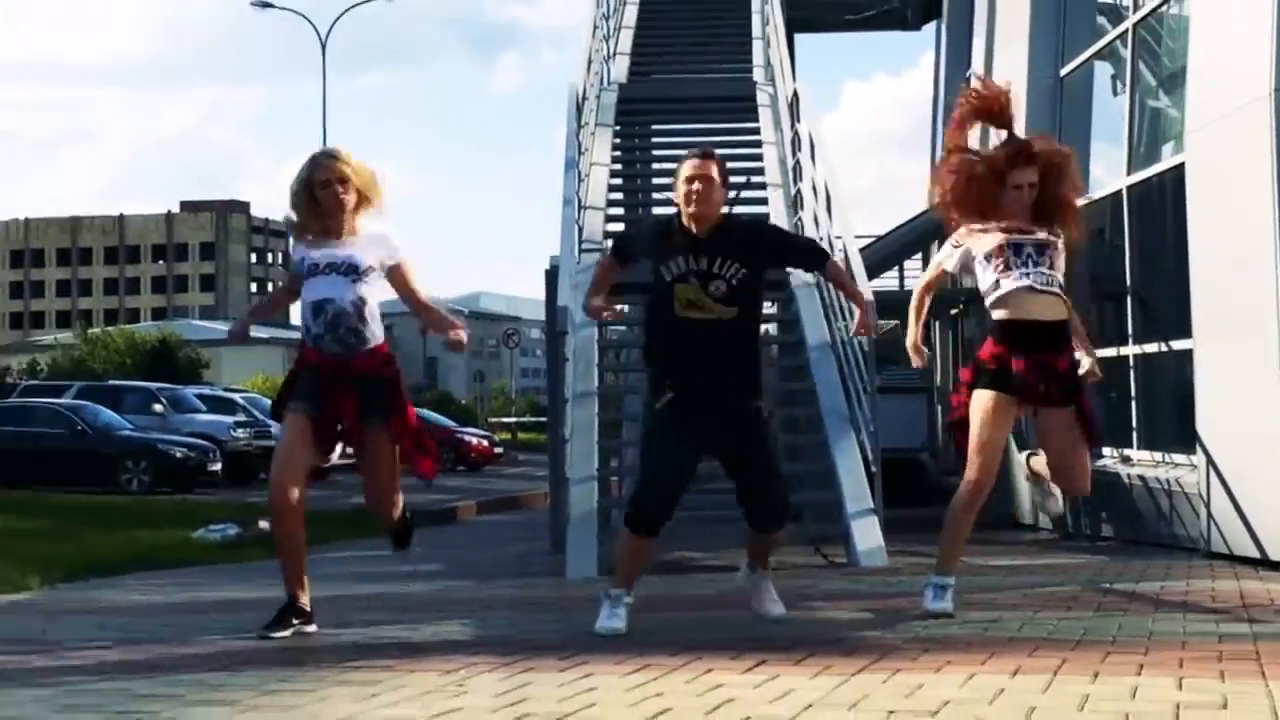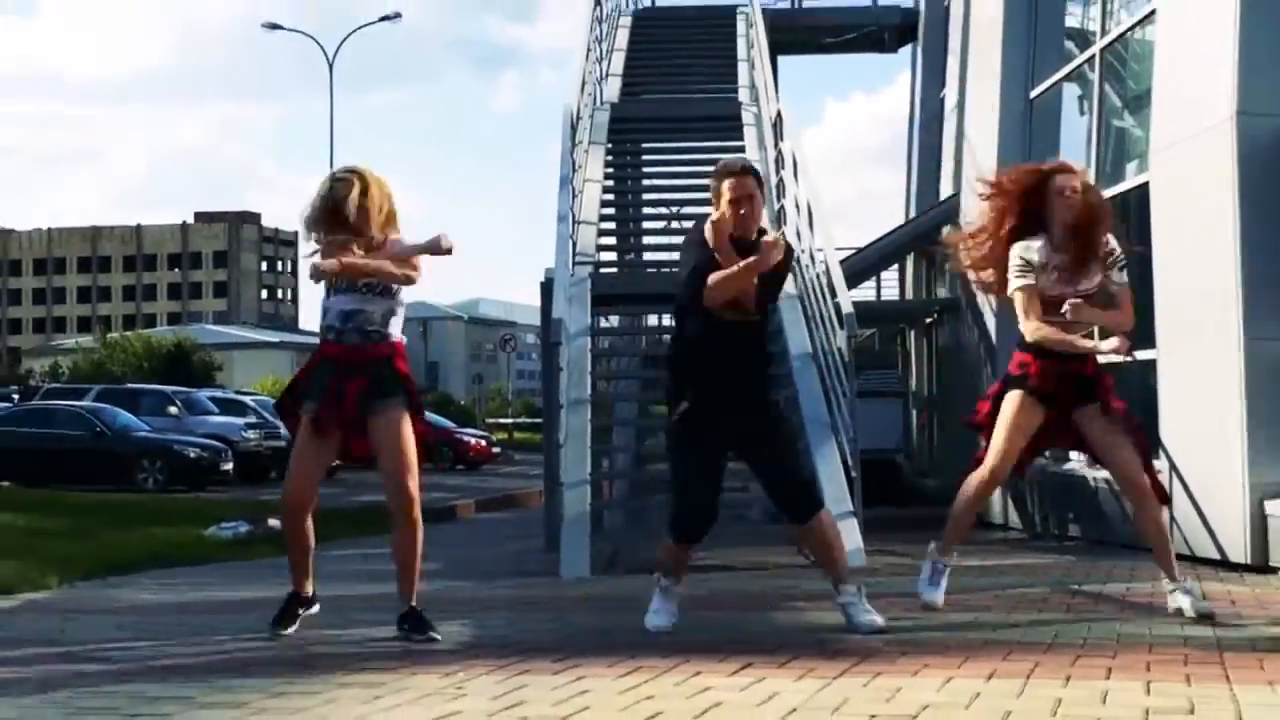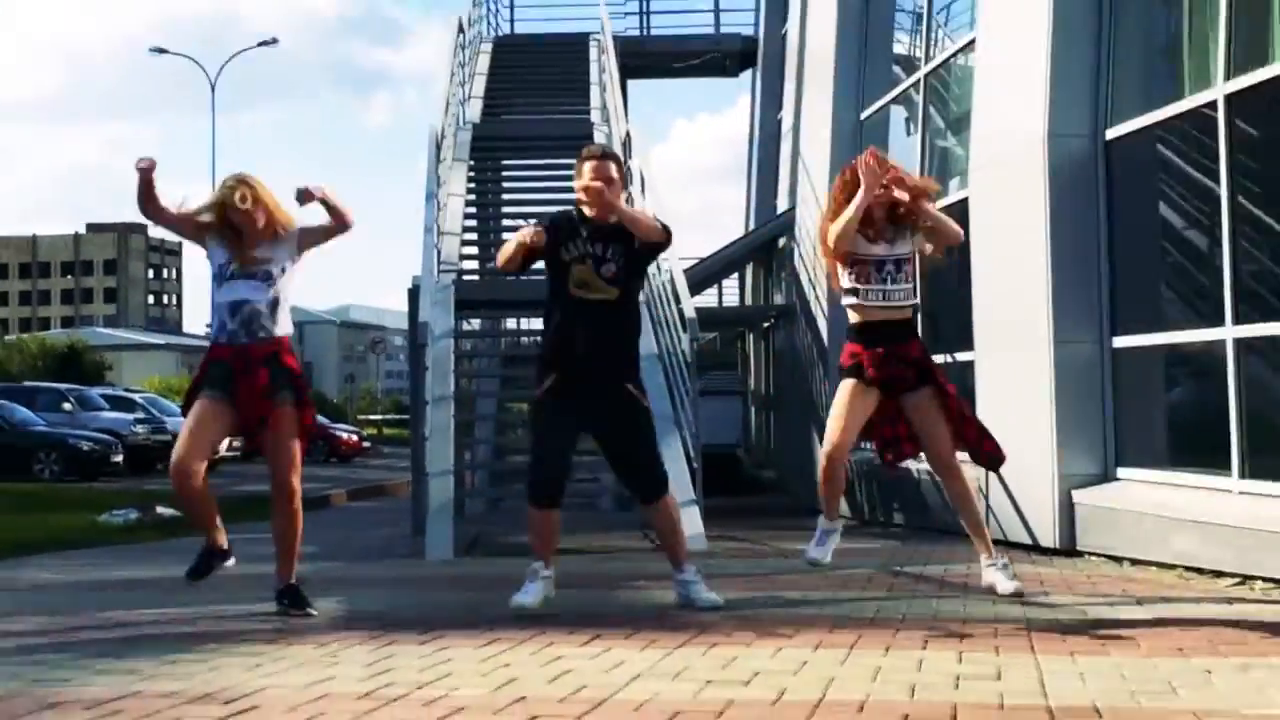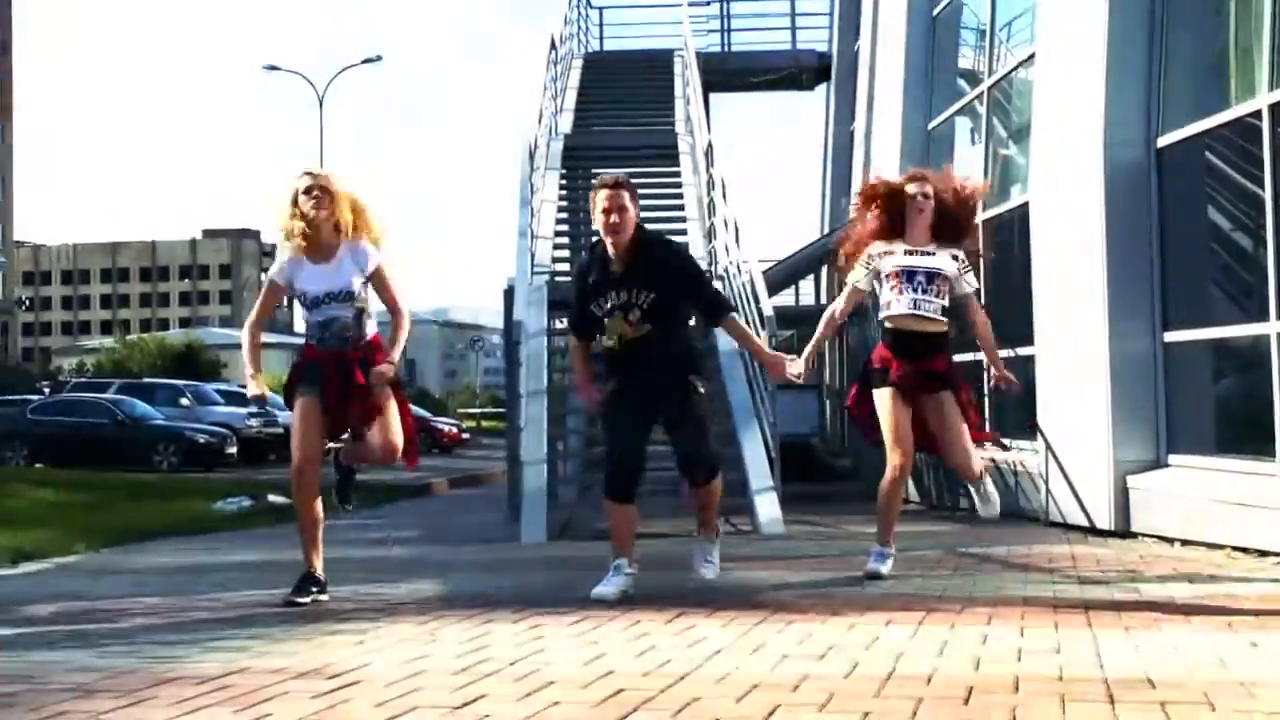
dt=0.3s
person 1, frame 1
left shoulder: (752, 234)
right shoulder: (658, 236)
left elbow: (815, 256)
right elbow: (619, 252)
left wrist: (861, 304)
right wrist: (597, 295)
left hip: (739, 398)
right hip: (676, 399)
left knee: (771, 503)
right knee: (650, 500)
left ankle: (757, 573)
right ankle: (617, 597)
person 1, frame 2
left shoulder: (773, 248)
right shoulder: (700, 242)
left elbow: (764, 278)
right elbow: (706, 296)
left wrist: (731, 258)
right wrist: (755, 262)
left hip: (754, 398)
right hip: (696, 401)
left knee: (801, 495)
right knee: (693, 512)
left ankle: (848, 596)
right ankle: (667, 588)
person 1, frame 3
left shoulder: (634, 236)
right shoulder: (558, 226)
left elbow: (660, 236)
right elbow: (505, 263)
left wrist: (616, 207)
right wrist: (522, 241)
left hip: (617, 380)
right hip: (561, 379)
left knee: (650, 477)
right knee: (545, 478)
left ankle: (685, 576)
right ankle: (540, 573)
person 1, frame 4
left shoulder: (670, 256)
right shoulder: (589, 272)
left elbow: (715, 307)
right elbow: (580, 331)
left wrist: (761, 351)
right wrist: (584, 382)
left hip: (679, 377)
right hip: (628, 386)
left knee: (700, 466)
right knee: (620, 474)
left ankle: (706, 541)
right ankle: (622, 568)
person 2, frame 1
left shoulder: (379, 245)
right shoulder: (303, 243)
left elbow: (418, 306)
right elbow: (287, 292)
left wrist: (451, 327)
right wrist: (247, 318)
left hip: (370, 372)
right hip: (314, 374)
left knee: (381, 498)
right knee: (281, 495)
left ankle: (397, 515)
right ankle: (298, 604)
person 2, frame 2
left shoulder: (398, 247)
right shoulder: (331, 244)
left elbow: (408, 273)
right elbow: (327, 263)
left wrist: (344, 264)
right wrist: (424, 245)
left hip: (383, 370)
right hip: (329, 370)
left knee: (404, 491)
right knee: (296, 497)
left ankle: (409, 608)
right ankle: (301, 593)
person 2, frame 3
left shoulder: (288, 241)
right shoulder: (215, 241)
left elbow: (343, 224)
right elbow: (154, 213)
left wrist: (320, 196)
right wrist: (145, 178)
left hip: (274, 364)
right hip: (225, 366)
left knee: (287, 483)
right knee: (183, 469)
left ankle: (287, 584)
right ankle: (216, 543)
person 2, frame 4
left shoulder: (361, 250)
right shoulder: (289, 261)
left elbow: (399, 312)
right elbow: (255, 322)
left wrist: (393, 357)
right wrist: (253, 374)
left hip: (363, 360)
right hip: (317, 363)
left knee: (389, 446)
right knee: (303, 467)
left ankle: (348, 461)
right ankle: (314, 573)
person 3, frame 1
left shoulder: (1054, 225)
right shoulder: (972, 230)
right elbow: (925, 286)
left wrist: (1086, 350)
right wrist: (914, 330)
left hip: (1056, 359)
right hip: (1003, 357)
left knee: (1077, 482)
right knee: (978, 479)
left ankle: (1042, 470)
right ankle: (941, 581)
person 3, frame 2
left shoulder: (1104, 247)
right shoulder: (1024, 253)
left elbow: (1126, 317)
right elbow: (1033, 326)
left wrist: (1079, 307)
right wrist: (1095, 343)
left hip: (1083, 374)
right hip: (1033, 368)
left knee: (1137, 480)
right knee: (994, 468)
left ankle: (1174, 583)
right ankle: (940, 558)
person 3, frame 3
left shoulder: (910, 231)
right shoulder: (847, 238)
left elbow: (954, 236)
right elbow: (834, 239)
left wrist: (914, 202)
right wrist: (863, 194)
left hip: (909, 353)
right hip: (863, 354)
left knee: (946, 461)
right knee: (833, 448)
left ankle: (991, 560)
right ankle: (830, 522)
person 3, frame 4
left shoulder: (954, 256)
right shoulder: (878, 252)
left elbow: (975, 314)
right elbow: (841, 305)
left wrist: (997, 363)
right wrist: (808, 353)
left hip: (937, 363)
right hip: (891, 361)
left knee: (963, 461)
right knee: (899, 461)
left ankle: (978, 476)
right ankle: (883, 548)
